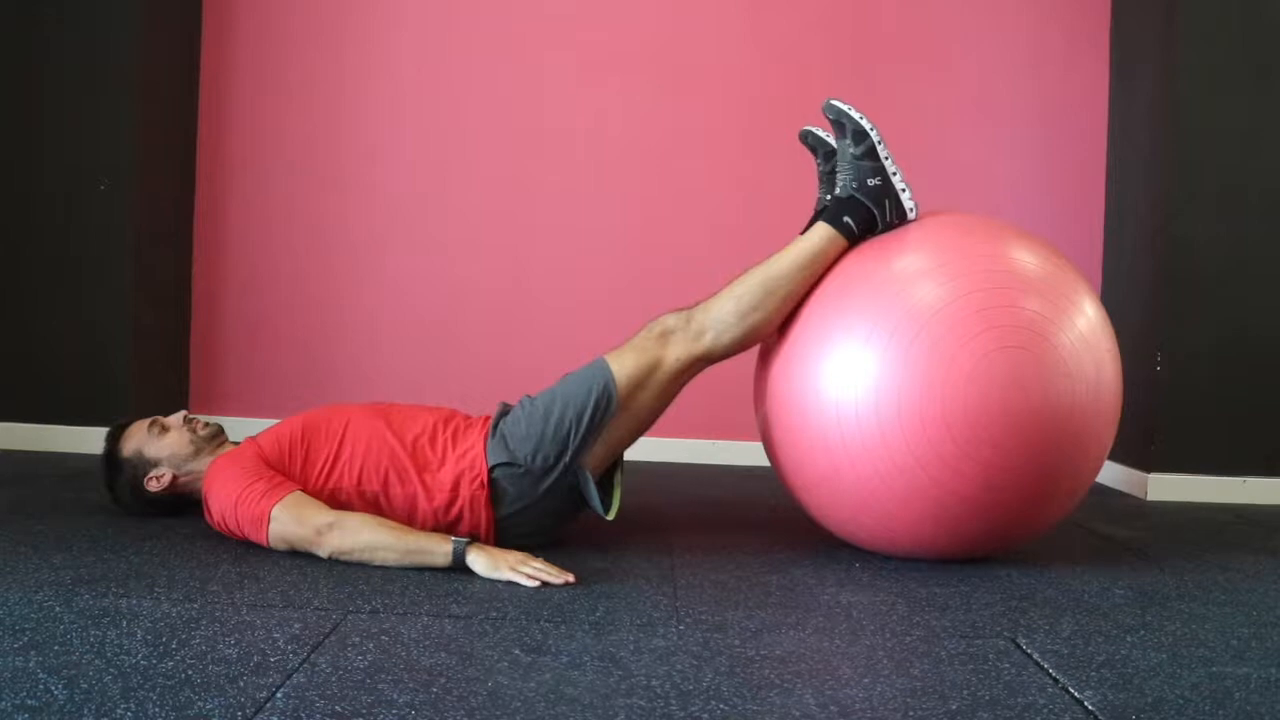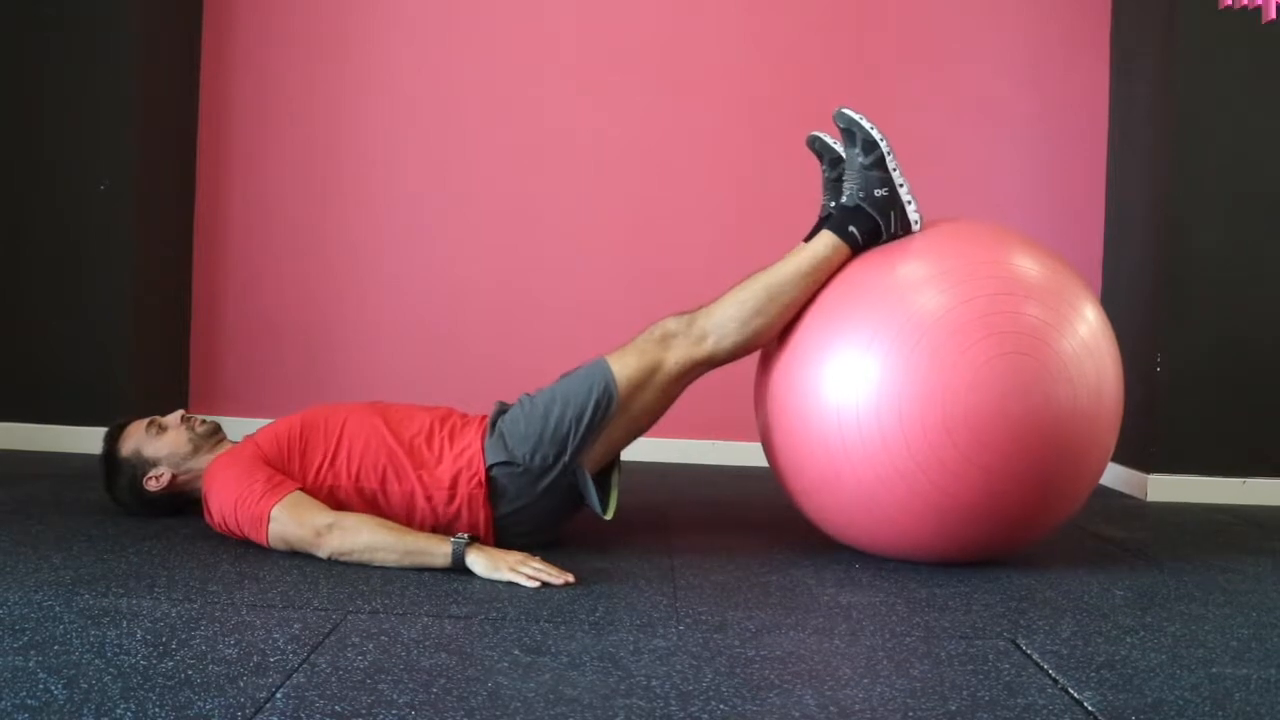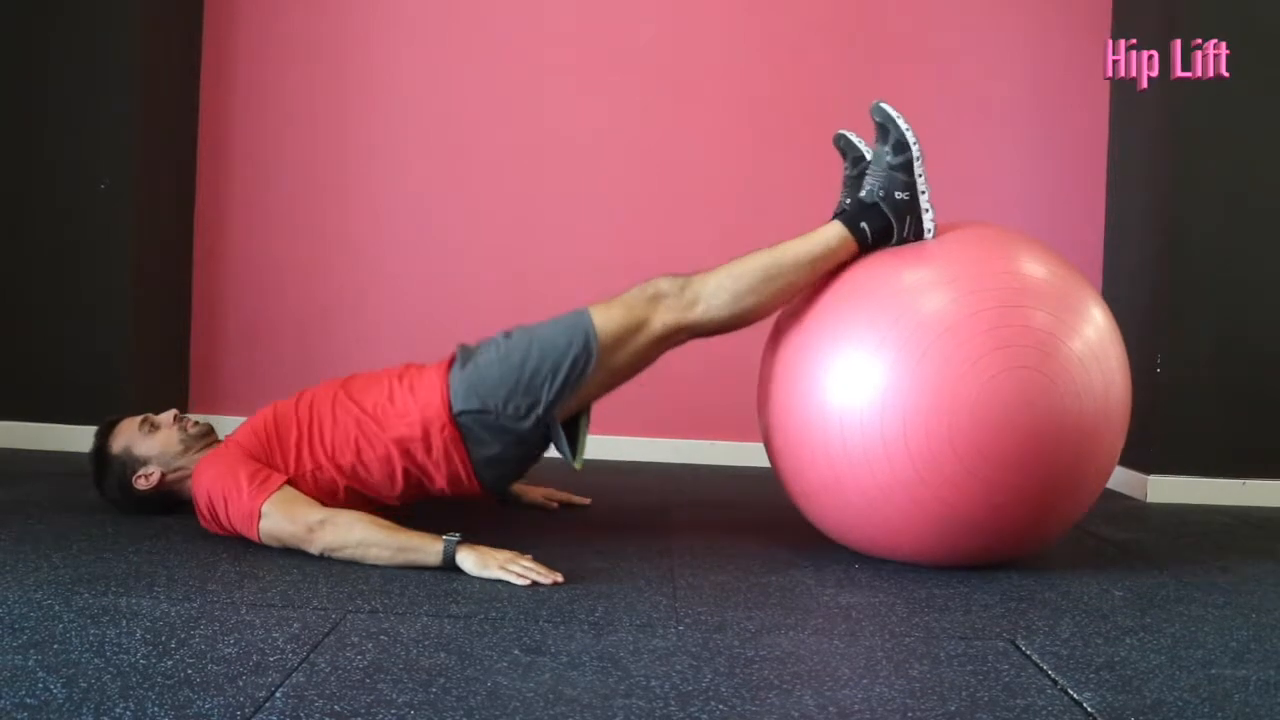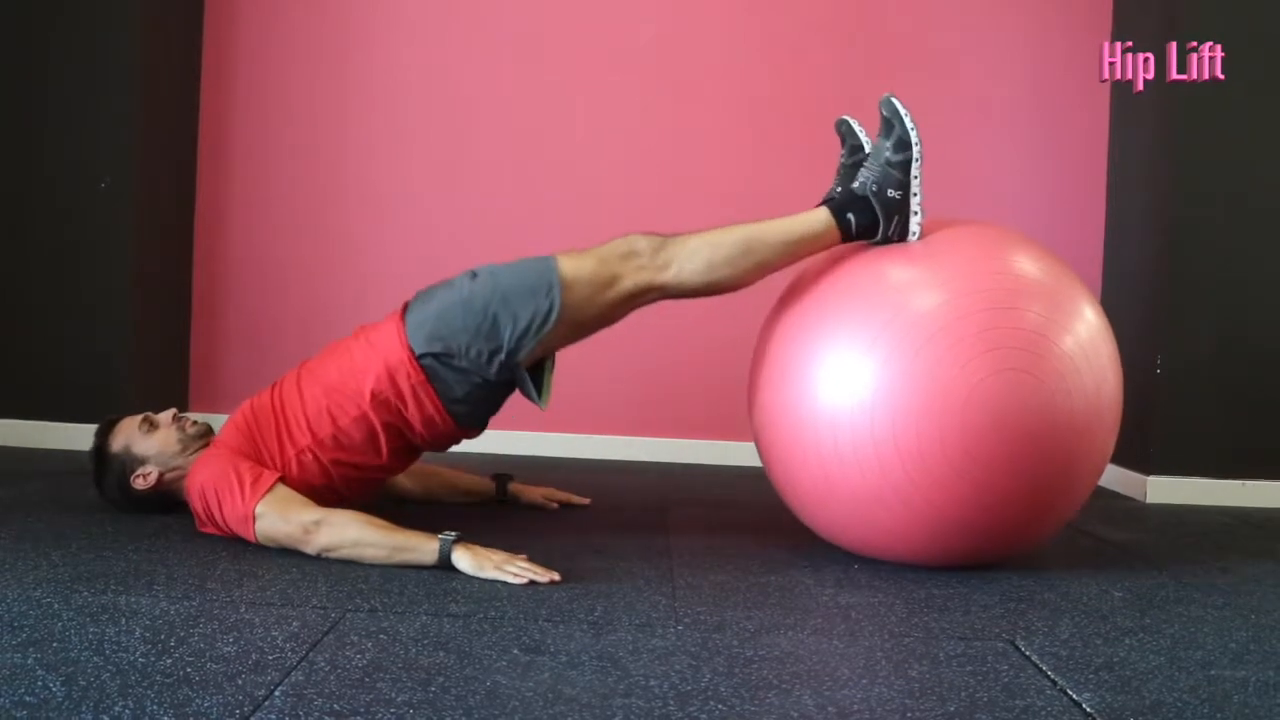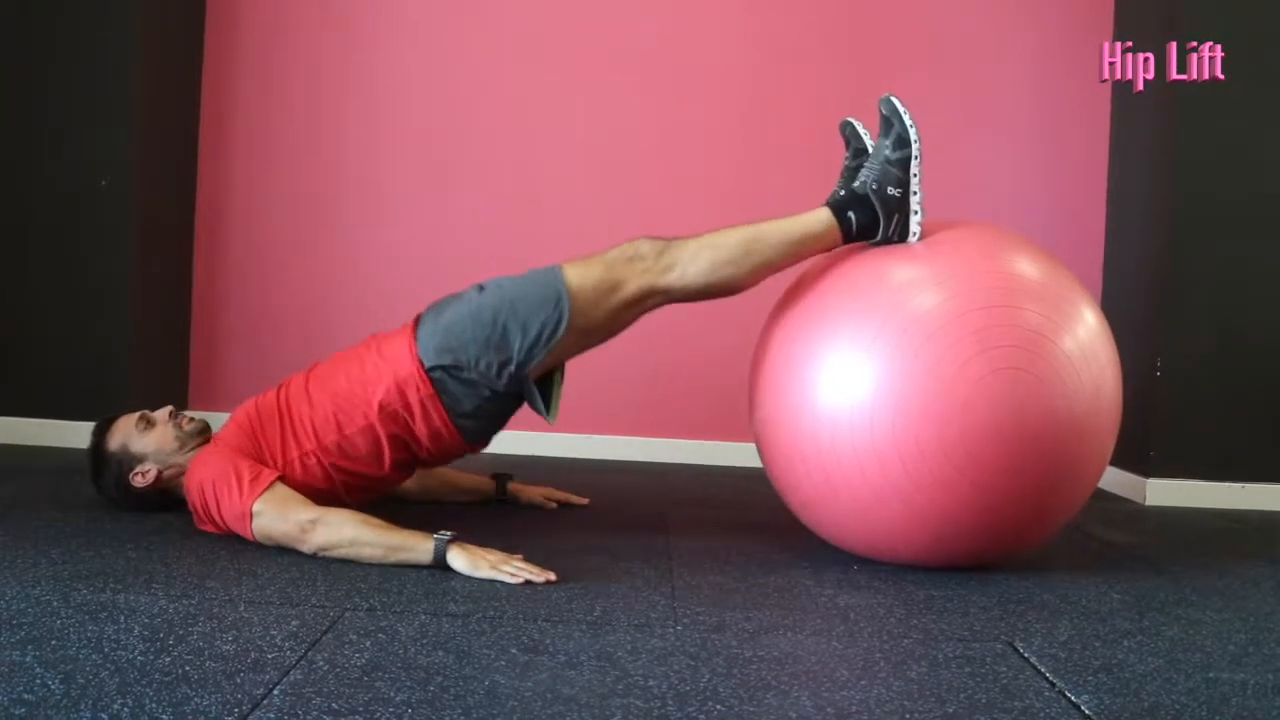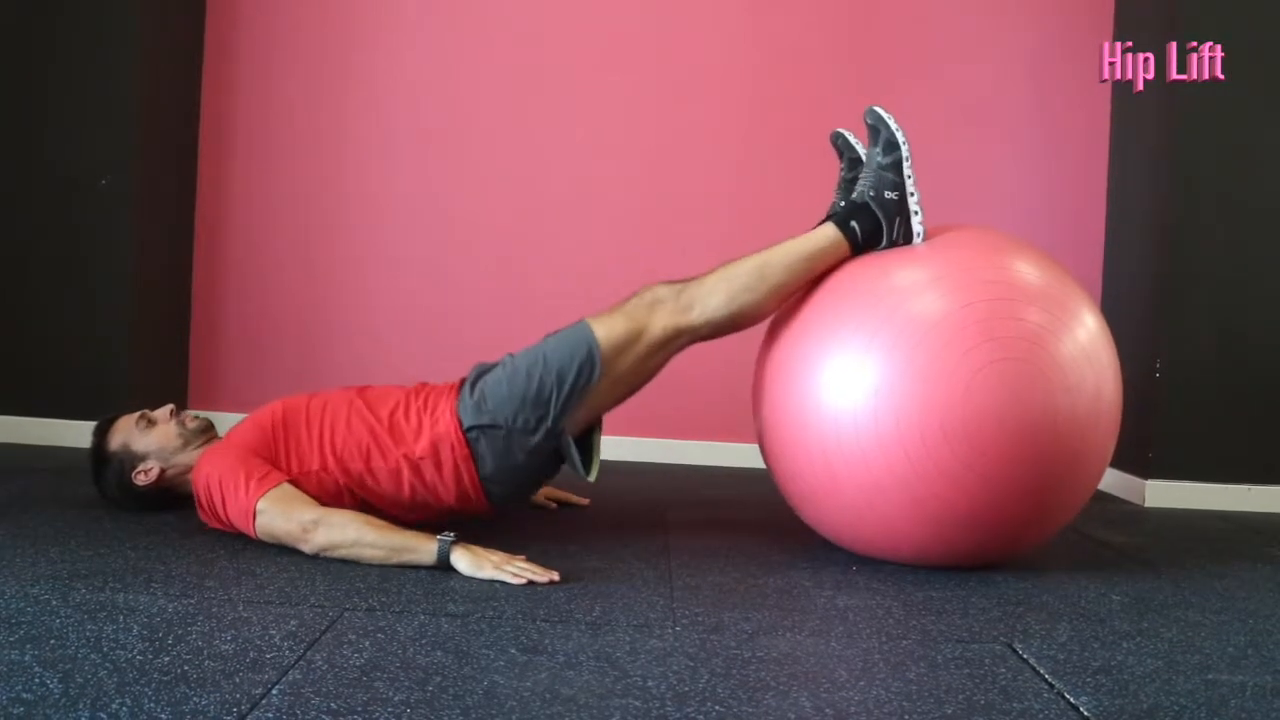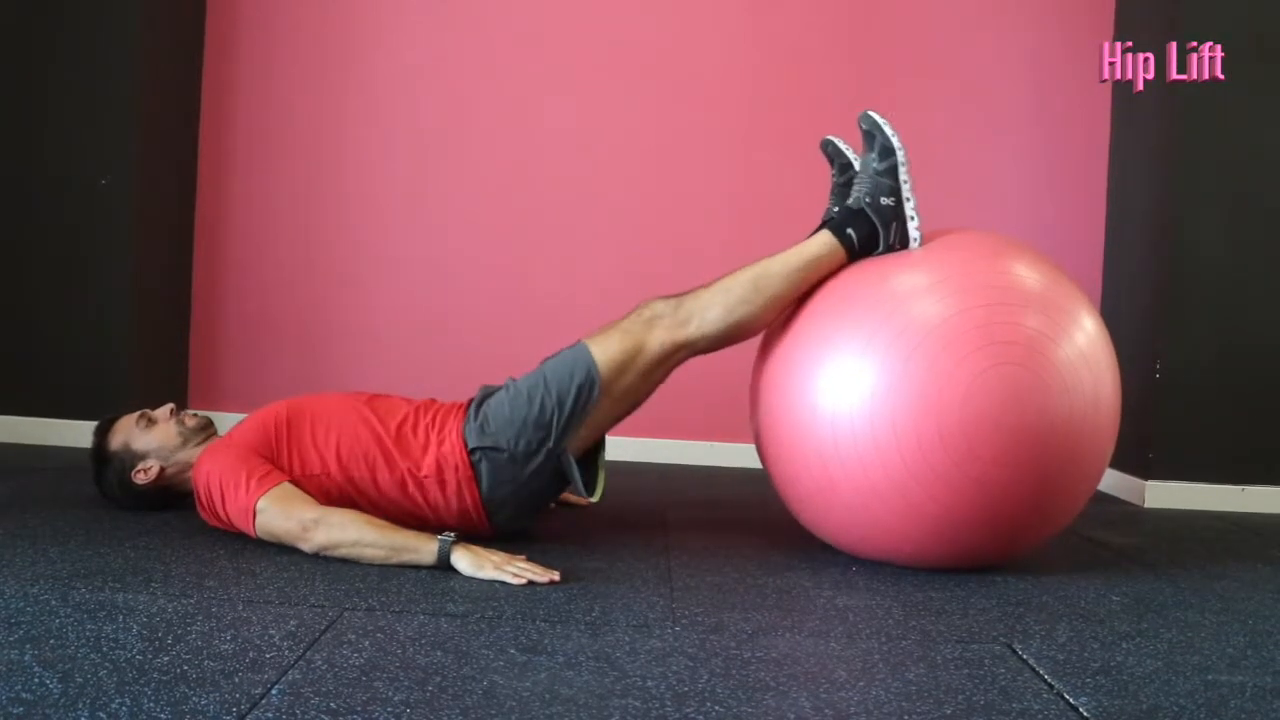
dt=0.5s
person 1, frame 1
left shoulder: (259, 463)
right shoulder: (231, 488)
right elbow: (327, 534)
left wrist: (568, 481)
right wrist: (469, 552)
left hip: (498, 461)
right hip: (499, 483)
left knee: (674, 337)
right knee: (679, 338)
left ankle: (833, 221)
right ankle: (853, 215)
person 1, frame 2
left shoulder: (255, 464)
right shoulder: (231, 487)
right elbow: (329, 534)
right wrist: (469, 550)
left hip: (489, 450)
right hip: (496, 476)
left knee: (676, 341)
right knee: (677, 345)
left ankle: (839, 228)
right ankle: (858, 221)
person 1, frame 3
left shoulder: (241, 463)
right shoulder: (221, 485)
right elbow: (316, 530)
left wrist: (504, 484)
right wrist: (456, 550)
left hip: (462, 425)
right hip: (465, 412)
left knee: (662, 299)
right knee: (668, 305)
left ankle: (853, 224)
right ankle: (870, 223)
person 1, frame 4
left shoulder: (233, 465)
right shoulder: (214, 483)
left elbow: (385, 468)
right elbow: (312, 533)
right wrist: (452, 552)
left hip: (436, 363)
left knee: (639, 266)
right knee: (641, 265)
left ankle: (844, 213)
right ankle: (857, 214)
person 1, frame 5
left shoulder: (233, 460)
right shoulder: (213, 483)
right elbow: (309, 530)
right wrist: (446, 551)
left hip: (436, 382)
left knee: (638, 266)
right knee: (647, 265)
left ankle: (847, 215)
right ankle: (859, 214)
person 1, frame 6
left shoulder: (238, 462)
right shoulder: (222, 478)
right elbow: (313, 530)
left wrist: (511, 484)
right wrist: (451, 551)
left hip: (468, 435)
right hip: (472, 437)
left knee: (663, 309)
right knee: (667, 311)
left ankle: (847, 229)
right ankle: (863, 226)
person 1, frame 7
left shoulder: (243, 458)
right shoulder: (221, 475)
right elbow: (311, 530)
left wrist: (512, 490)
right wrist: (452, 547)
left hip: (477, 460)
right hip: (474, 456)
left knee: (663, 324)
right knee: (665, 328)
left ankle: (842, 233)
right ankle: (861, 232)
